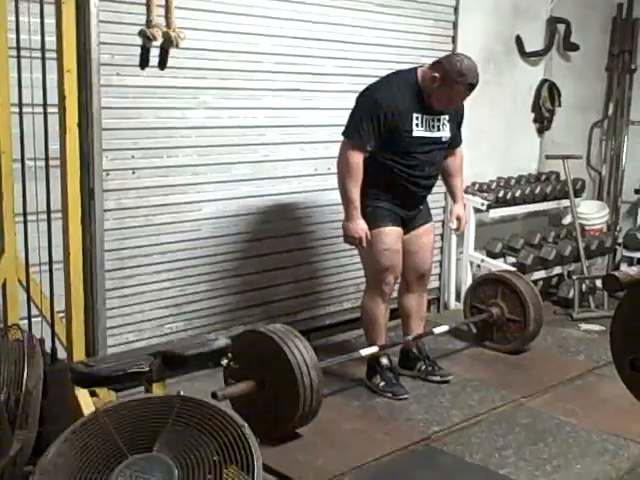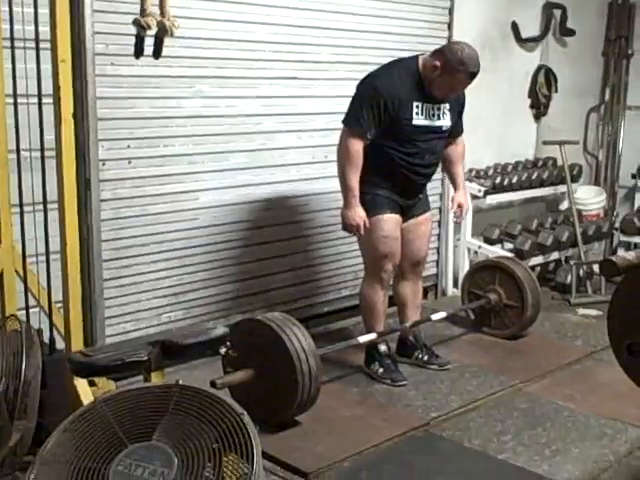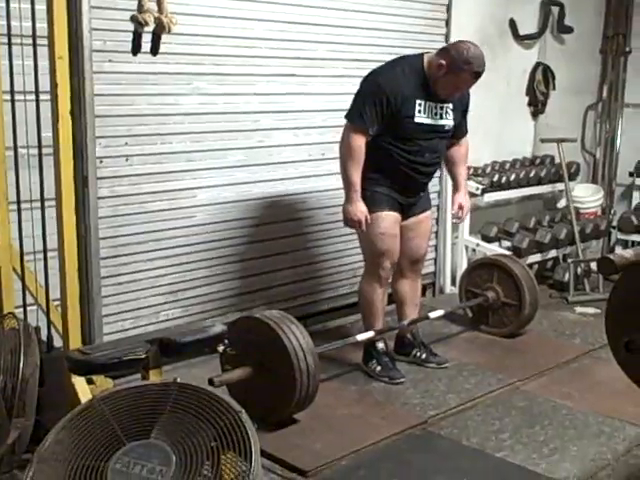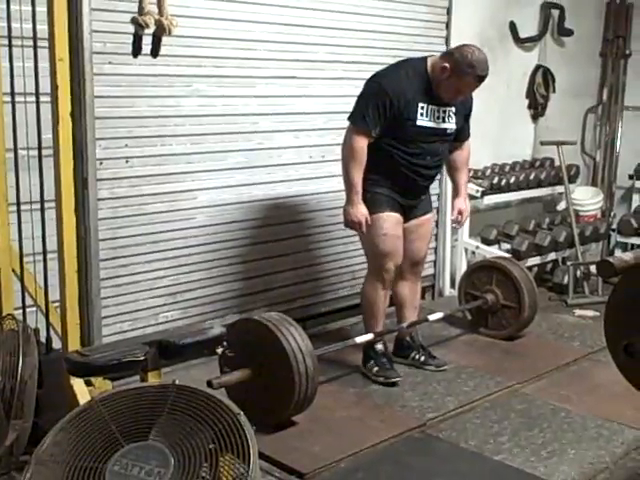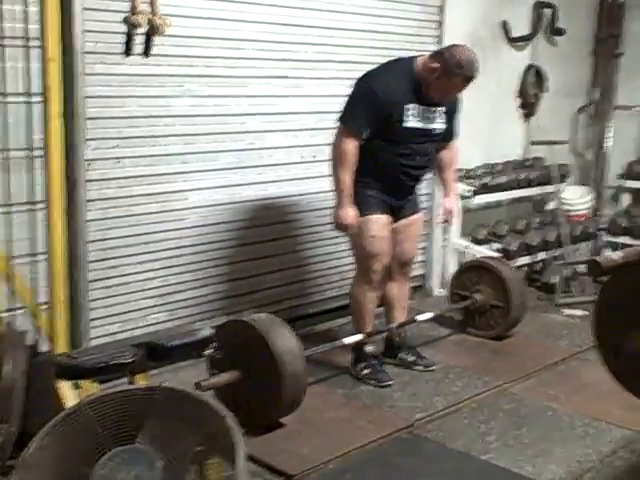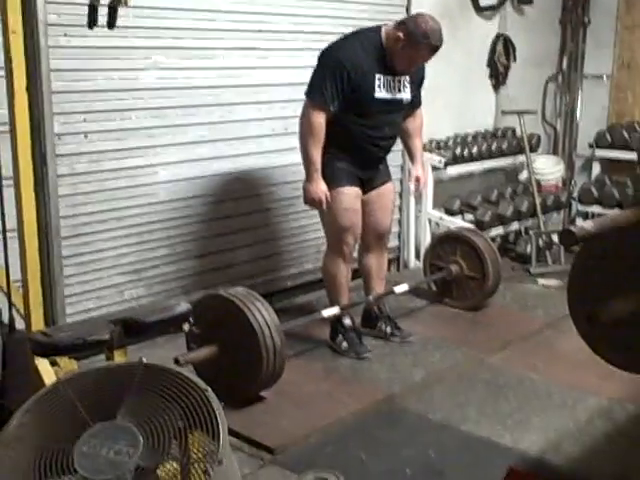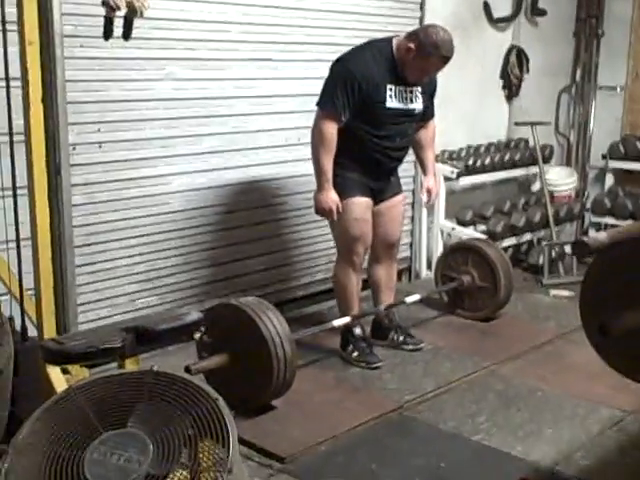
dt=0.2s
person 1, frame 1
left shoulder: (453, 105)
right shoulder: (383, 97)
left elbow: (452, 153)
right elbow: (351, 154)
left wrist: (458, 199)
right wrist: (353, 215)
left hip: (417, 204)
right hip: (379, 203)
left knee: (419, 279)
right knee: (383, 282)
left ankle: (413, 354)
right ankle: (378, 364)
person 1, frame 2
left shoulder: (454, 93)
right shoulder: (384, 85)
left elbow: (453, 141)
right elbow: (352, 141)
left wrist: (459, 187)
right wrist: (351, 202)
left hip: (416, 192)
right hip: (378, 191)
left knee: (414, 267)
right knee: (382, 270)
left ankle: (410, 342)
right ankle: (376, 351)
person 1, frame 3
left shoulder: (459, 94)
right shoulder: (388, 82)
left elbow: (457, 142)
right elbow: (354, 137)
left wrist: (461, 188)
right wrist: (353, 197)
left hip: (417, 190)
right hip: (379, 188)
left knee: (413, 265)
right knee: (381, 267)
left ankle: (408, 340)
right ankle: (374, 349)
person 1, frame 4
left shoulder: (462, 98)
right shoulder: (391, 84)
left elbow: (459, 146)
right elbow: (356, 138)
left wrist: (461, 193)
right wrist: (354, 199)
left hip: (418, 193)
right hip: (380, 189)
left knee: (413, 268)
right knee: (385, 268)
left ankle: (406, 342)
right ankle: (374, 350)
person 1, frame 5
left shoulder: (448, 97)
right shoulder: (380, 85)
left elbow: (446, 146)
right elbow: (346, 141)
left wrist: (450, 192)
right wrist: (344, 202)
left hip: (405, 193)
right hip: (368, 190)
left knee: (401, 268)
right knee: (372, 269)
left ankle: (396, 343)
right ankle: (363, 351)
person 1, frame 6
left shoulder: (412, 66)
right shoulder: (346, 57)
left elbow: (411, 115)
right elbow: (314, 115)
left wrist: (417, 161)
right wrist: (314, 176)
left hip: (376, 164)
right hip: (339, 163)
left knee: (379, 238)
right knee: (344, 243)
left ankle: (375, 313)
right ankle: (341, 324)
person 1, frame 7
left shoulder: (426, 78)
right shoulder: (357, 67)
left elbow: (424, 125)
right elbow: (326, 124)
left wrist: (429, 172)
right wrist: (324, 186)
left hip: (387, 175)
right hip: (349, 173)
left knee: (387, 249)
right knee: (354, 253)
left ankle: (384, 323)
right ankle: (352, 334)
